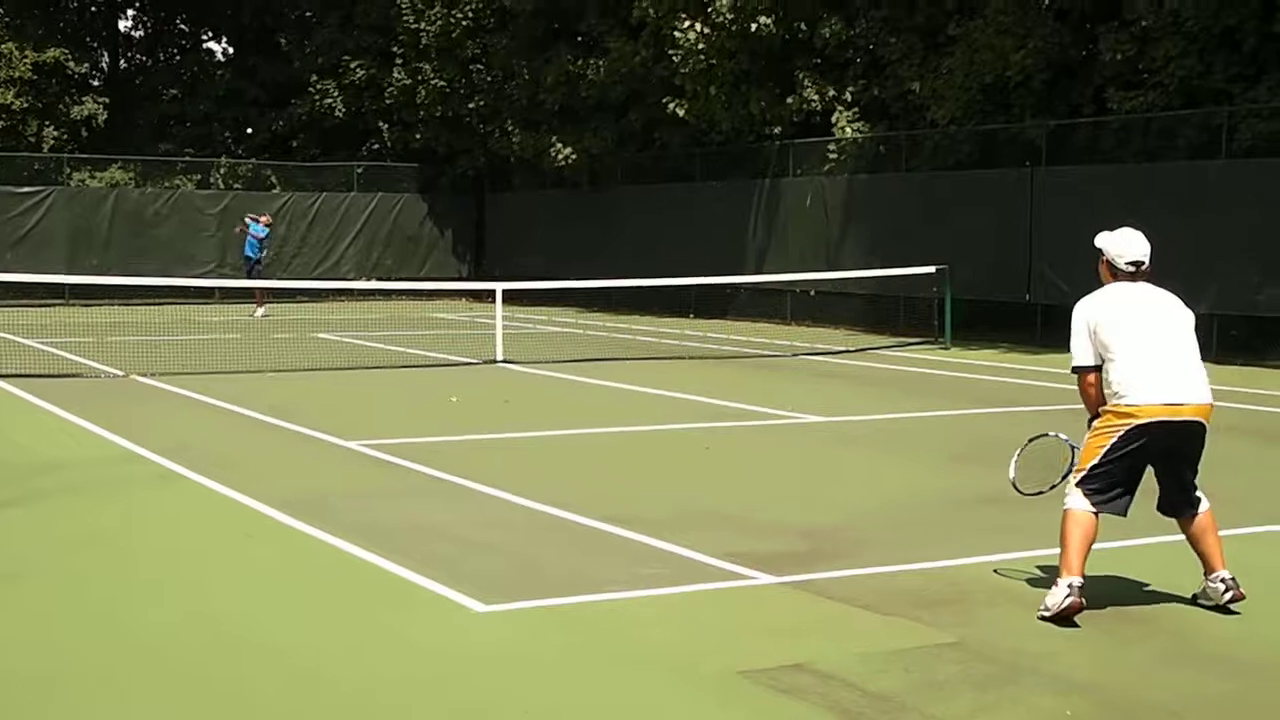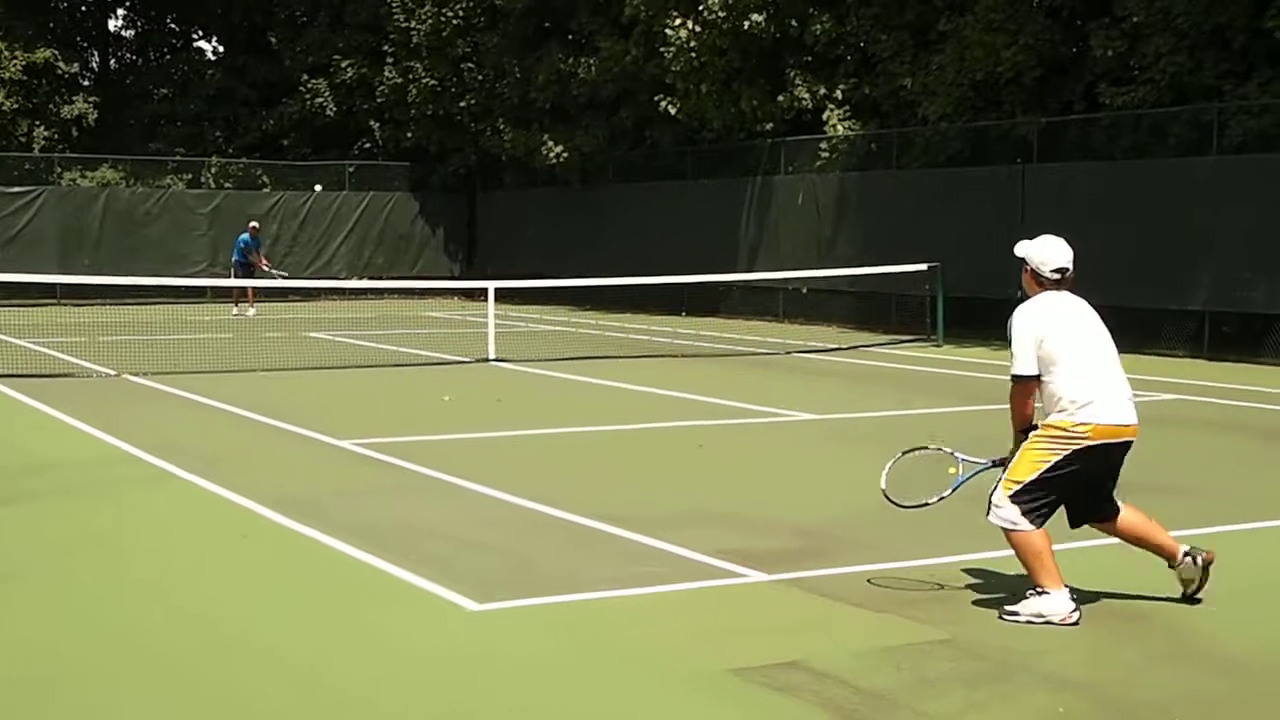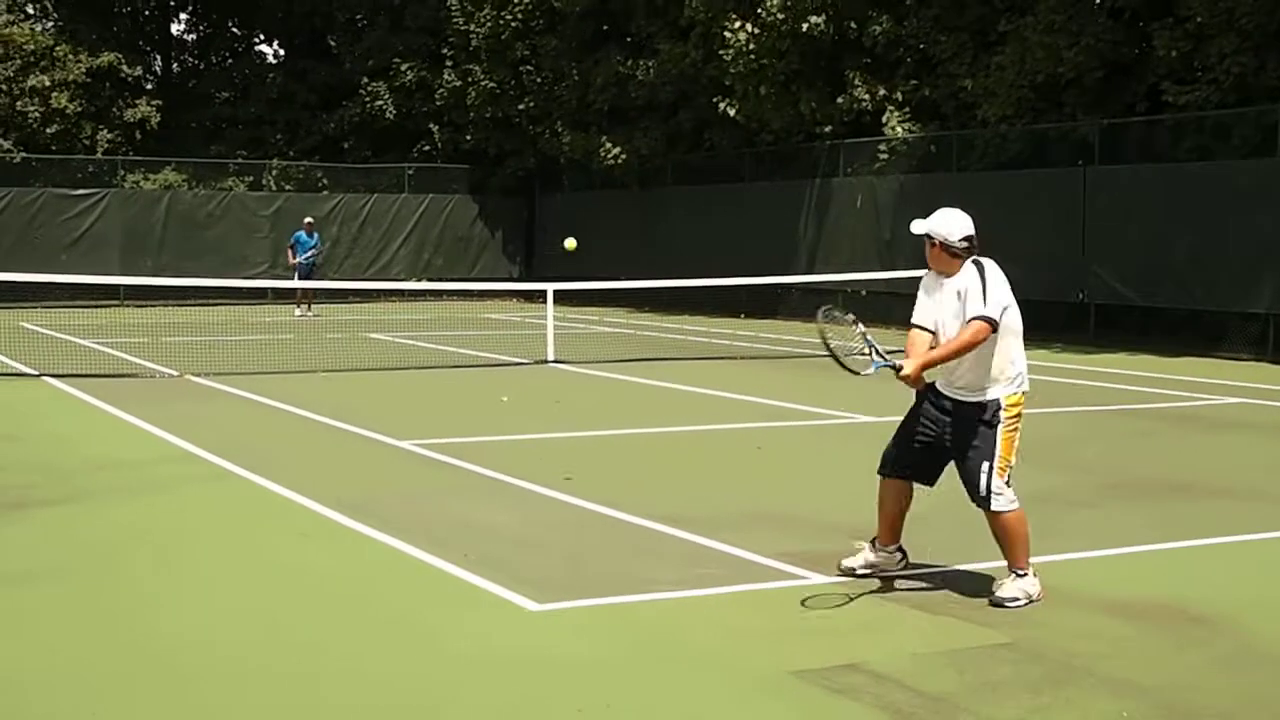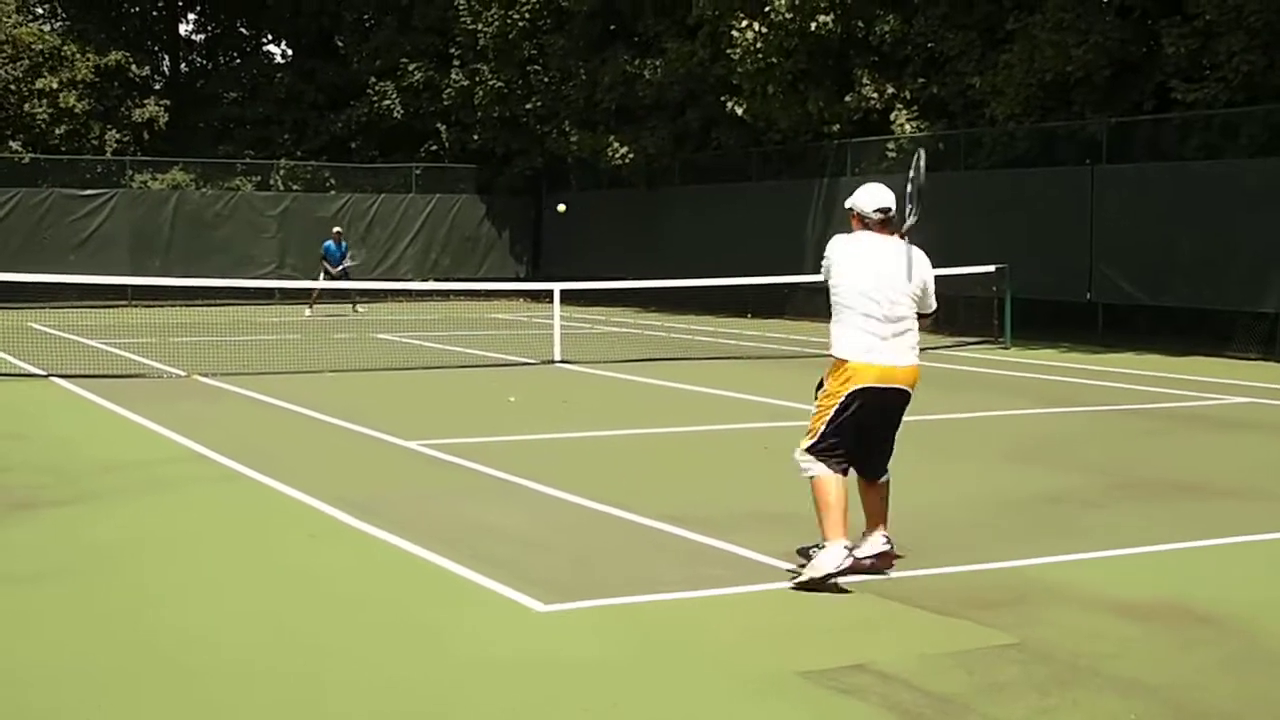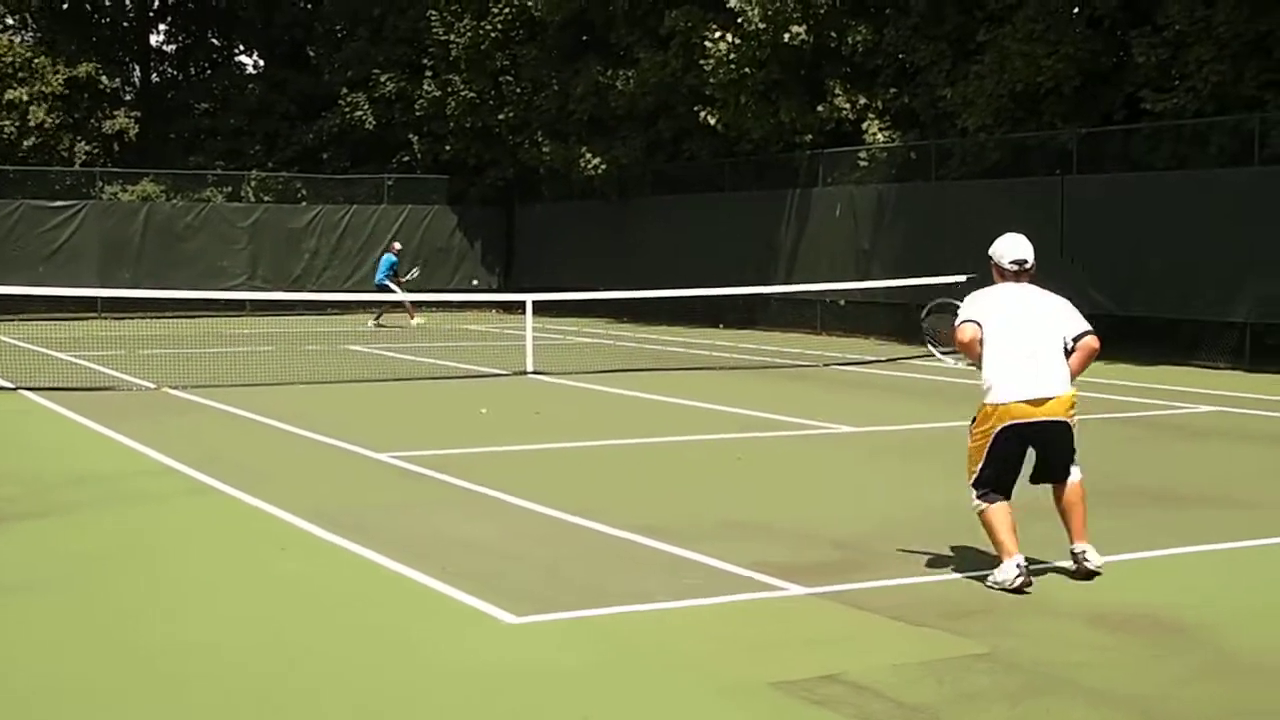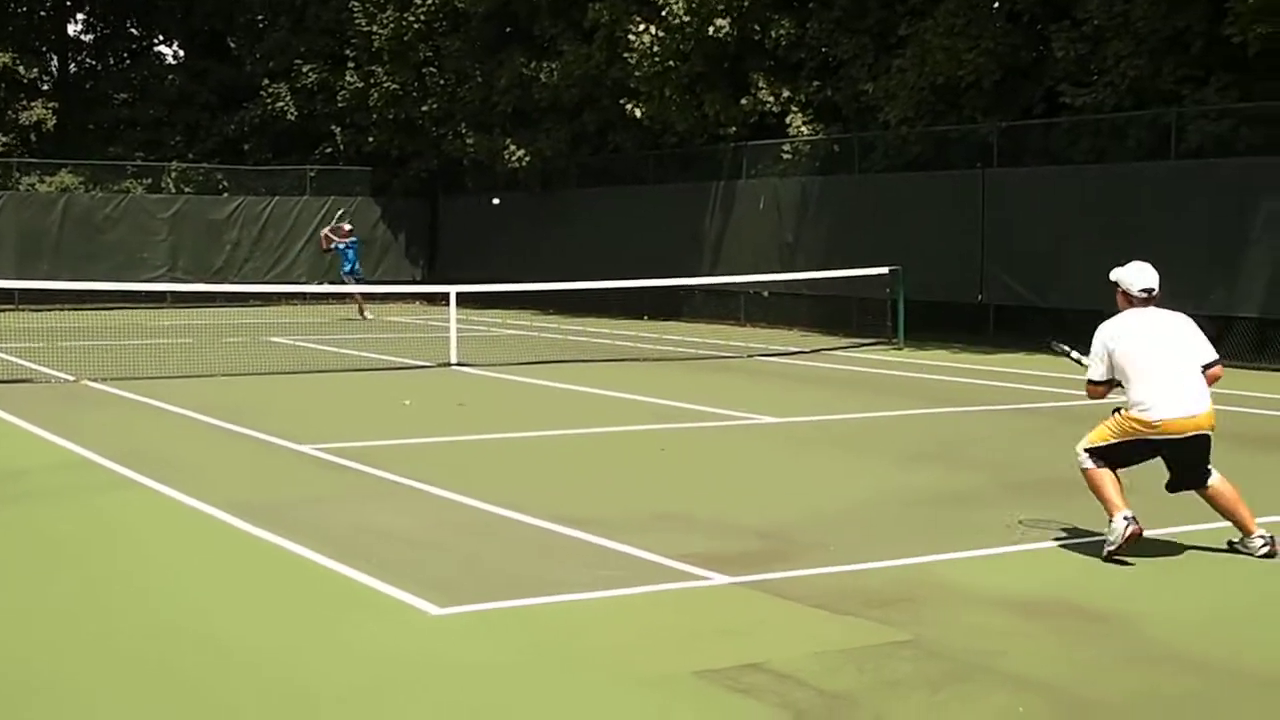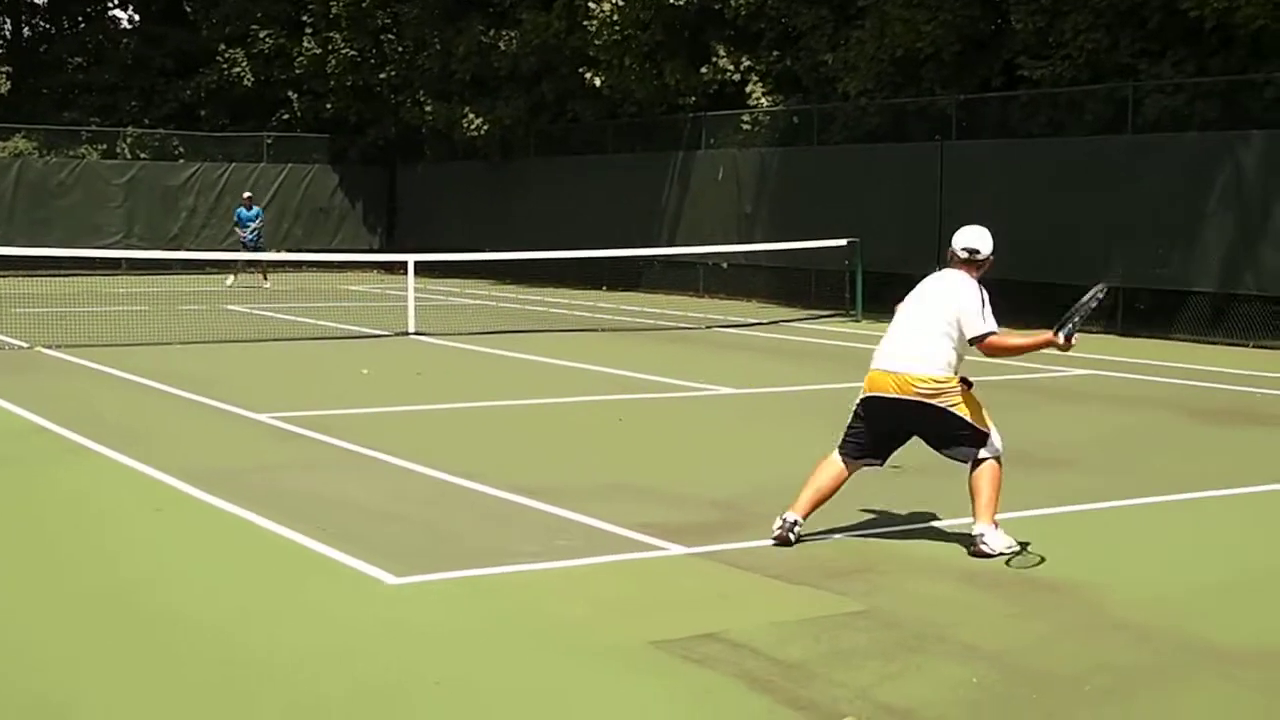
dt=0.7s
person 1, frame 1
left shoulder: (1089, 306)
right shoulder: (1173, 303)
left elbow: (1089, 381)
left wrist: (1102, 423)
left hip: (1136, 409)
right hip: (1194, 407)
left knee: (1084, 493)
right knee: (1185, 497)
left ankle: (1068, 586)
right ankle: (1220, 580)
person 1, frame 2
left shoulder: (1029, 313)
right shoulder: (1079, 310)
left elbow: (1024, 391)
left wrist: (1022, 440)
right wrist: (1038, 443)
left hip: (1082, 429)
right hip: (1113, 423)
left knee: (1007, 505)
right knee: (1097, 510)
left ankle: (1053, 598)
right ankle: (1185, 558)
person 1, frame 3
left shoulder: (983, 274)
right shoulder: (931, 281)
left elbow: (977, 332)
right elbow: (920, 334)
left wrist: (925, 363)
right wrist: (915, 366)
left hip: (993, 401)
right hip: (943, 394)
left knee: (992, 490)
right knee: (897, 466)
left ankle: (1022, 577)
right ankle: (886, 551)
person 1, frame 4
left shoulder: (840, 246)
right shoulder: (918, 259)
right elbow: (925, 317)
left hip: (857, 371)
right hip: (904, 373)
left knee: (818, 460)
right knee: (870, 461)
left ankle: (836, 547)
right ankle: (877, 541)
person 1, frame 5
left shoulder: (979, 299)
right shoulder: (1056, 302)
left elbow: (966, 337)
right elbow: (1090, 345)
left wrist: (983, 361)
right wrist: (1061, 380)
left hip: (1005, 407)
right hip: (1057, 403)
left knee: (988, 491)
right knee: (1063, 473)
left ankle: (1011, 564)
right ankle: (1083, 550)
person 1, frame 6
left shoulder: (1108, 329)
right shoulder: (1182, 322)
left elbow: (1095, 390)
right elbow: (1215, 372)
left hip: (1148, 423)
right hip: (1198, 419)
left knee: (1090, 455)
right knee: (1202, 479)
left ankle: (1122, 521)
right ankle: (1256, 537)
person 1, frame 7
left shoulder: (933, 281)
right shoulder: (970, 291)
left elbow: (910, 322)
right elbow: (989, 344)
right wrist: (1048, 340)
left hip: (880, 382)
right hip: (928, 385)
left knee: (847, 455)
right knee: (987, 449)
left ankle: (791, 520)
right ankle: (986, 532)
